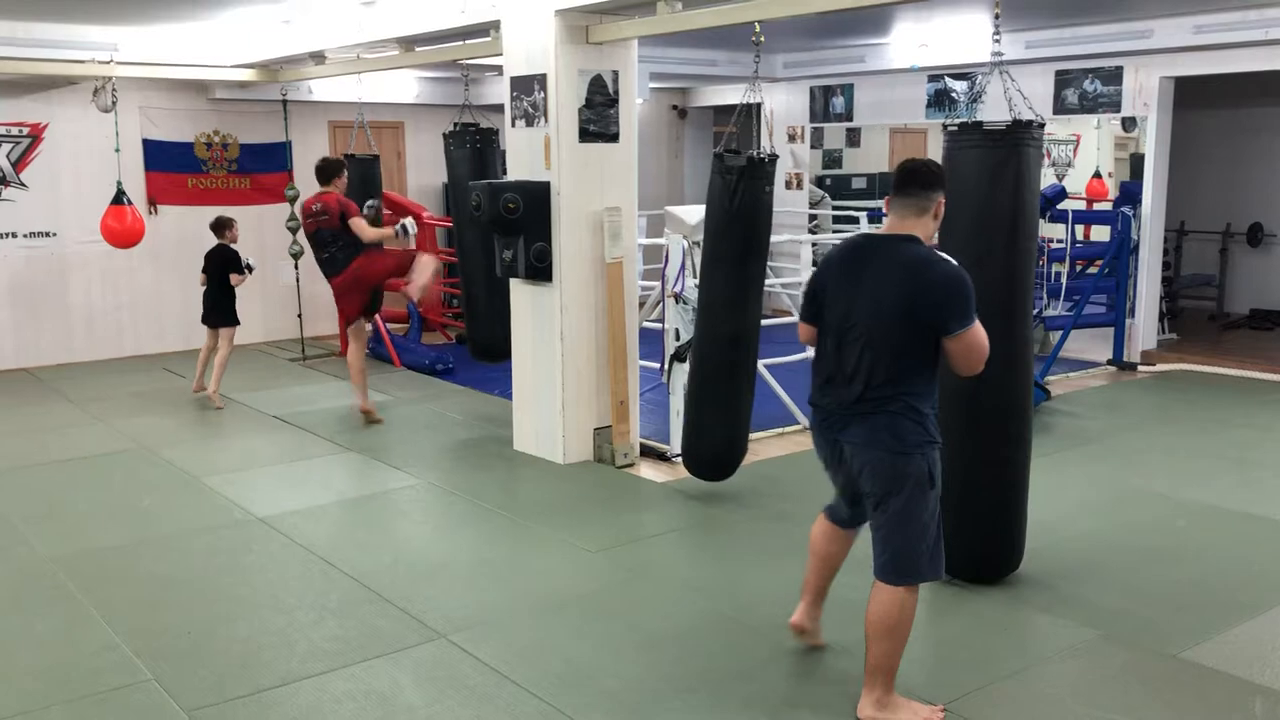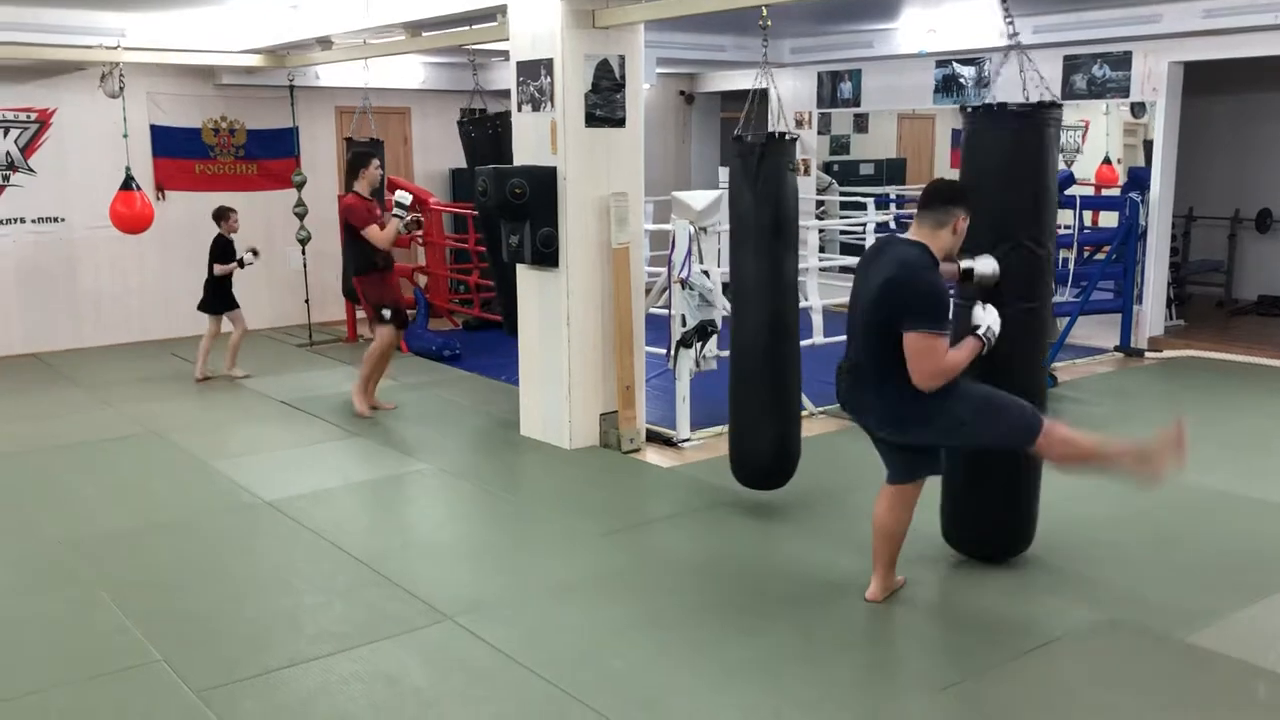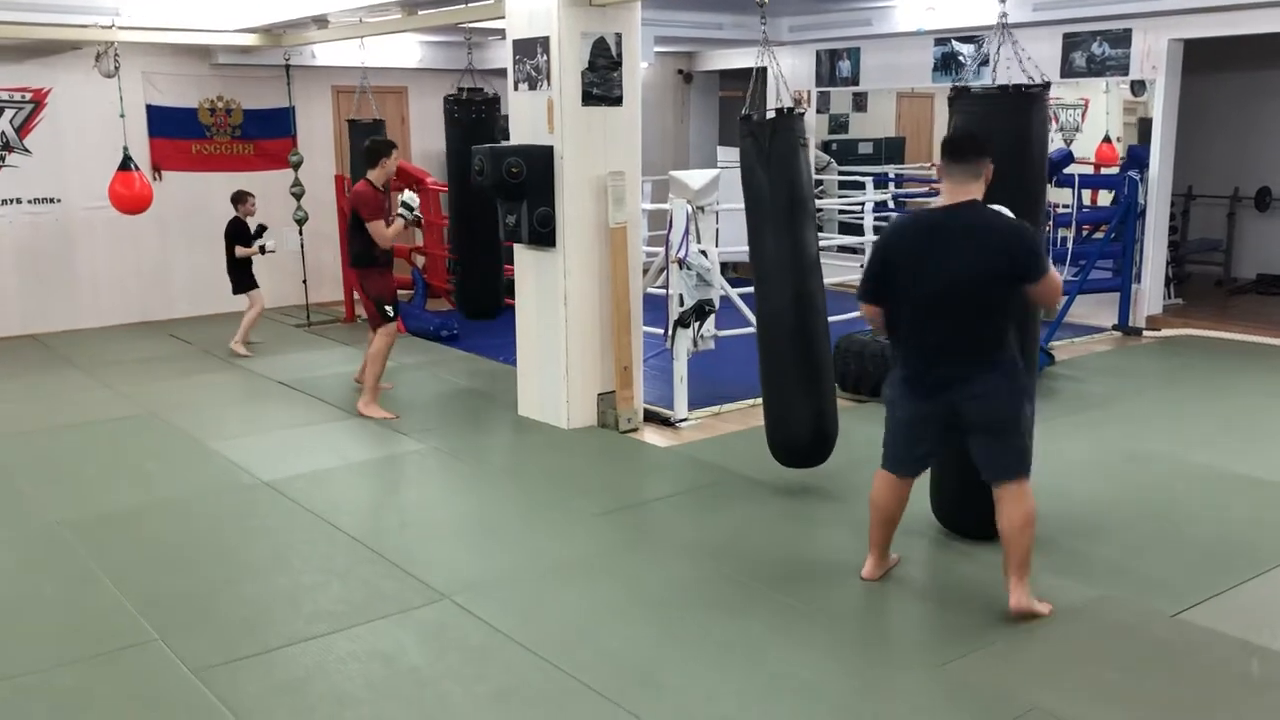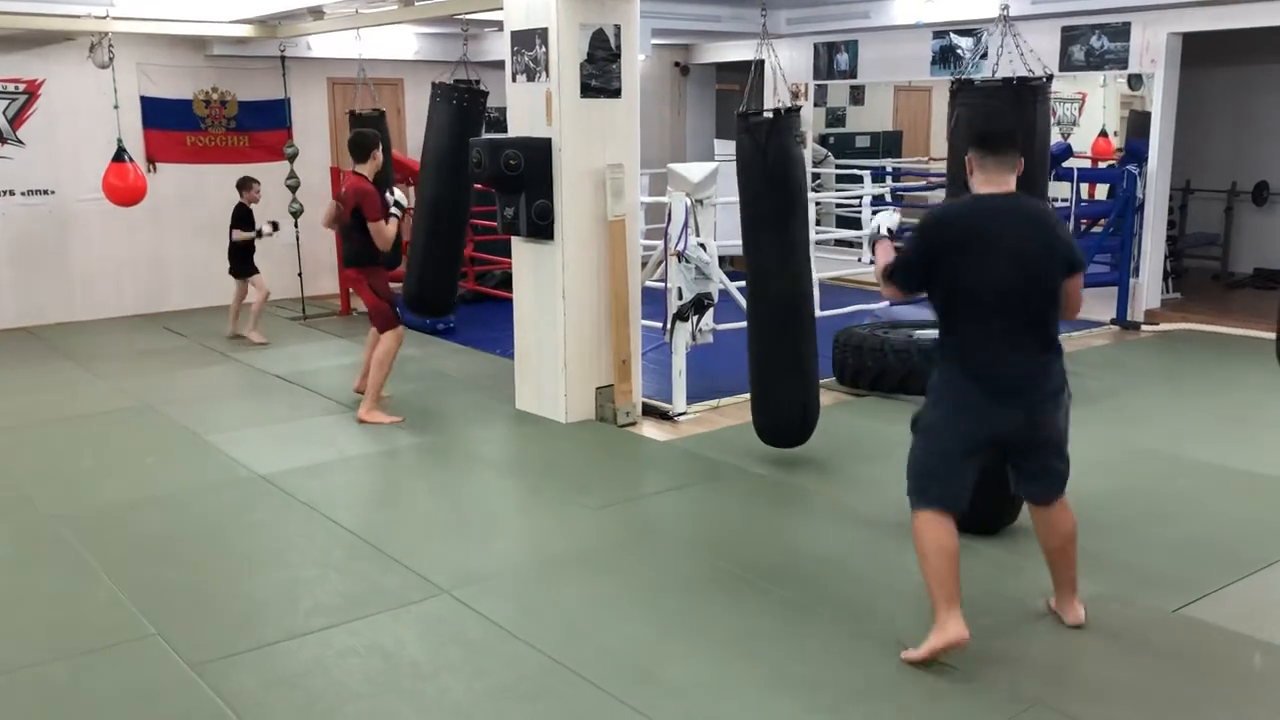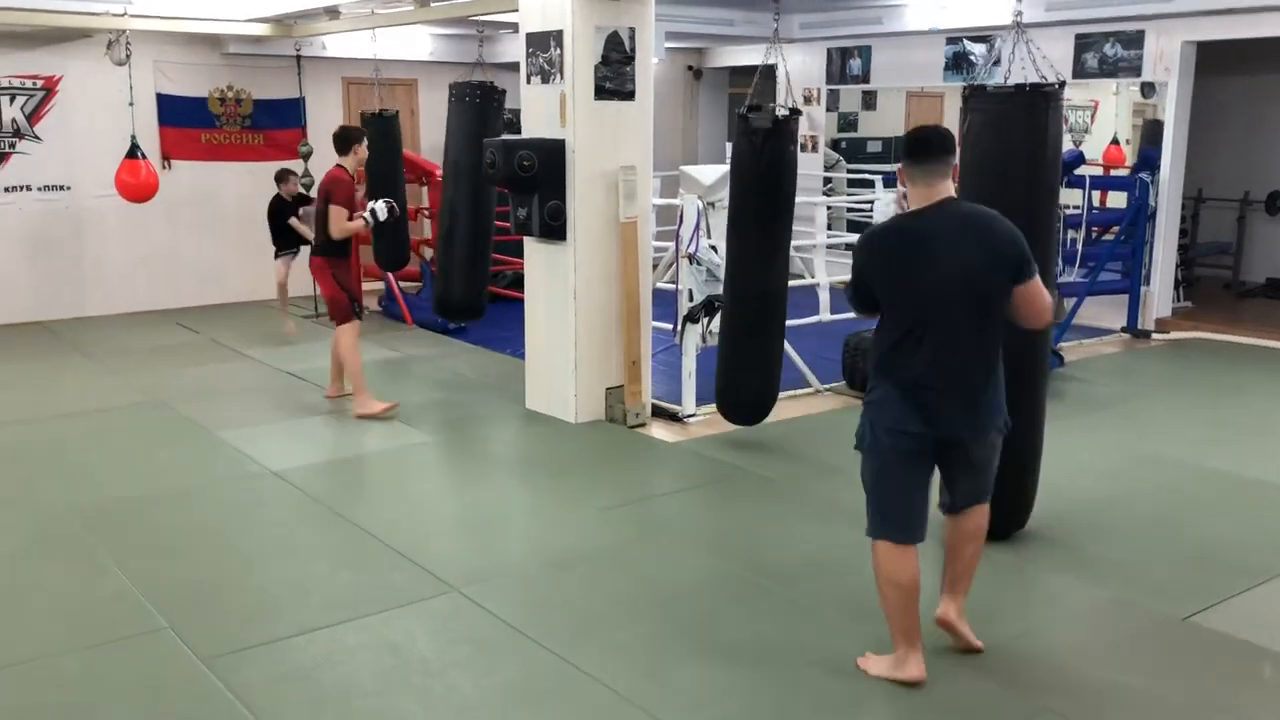
dt=0.5s
person 1, frame 1
left shoulder: (837, 259)
right shoulder: (942, 276)
left elbow: (807, 335)
right elbow: (971, 361)
left hip: (831, 424)
right hip: (896, 437)
left knee: (845, 511)
right knee: (900, 571)
left ankle: (808, 610)
person 1, frame 2
left shoulder: (884, 250)
right shoulder: (921, 283)
right elbow: (930, 376)
left wrist: (964, 270)
right wrist: (979, 337)
left hip: (865, 399)
right hip: (913, 405)
left knee: (903, 478)
right knee: (1032, 428)
left ankle: (881, 581)
right ankle: (1137, 460)
person 1, frame 3
left shoulder: (897, 235)
right shoulder: (1011, 236)
left elbow: (871, 313)
right elbow: (1050, 297)
left hip: (917, 381)
right hip: (990, 381)
left knee: (896, 468)
right knee: (1012, 481)
left ankle: (876, 559)
right ankle: (1019, 590)
person 1, frame 4
left shoulder: (943, 224)
right shoulder: (1053, 225)
left elbow: (893, 288)
right elbow: (1070, 309)
left wrist: (884, 243)
left hip: (965, 390)
right hip: (1042, 386)
left knee: (931, 503)
right knee: (1048, 496)
left ankle: (948, 623)
right ankle: (1068, 600)
person 1, frame 5
left shoulder: (879, 243)
right shoulder: (998, 232)
left elbow: (863, 307)
right elbow: (1038, 317)
left hip: (899, 409)
right hip: (978, 405)
left knee: (892, 532)
right knee: (969, 502)
left ankle: (906, 655)
right ankle: (953, 602)
person 2, frame 1
left shoulder: (307, 207)
right shoulder: (341, 202)
right elbow: (367, 236)
left wrist: (361, 215)
right wrist: (400, 230)
left hip: (338, 279)
right hip: (361, 265)
left knee: (356, 339)
right knee: (427, 260)
left ankle: (364, 402)
right ankle: (417, 288)
person 2, frame 2
left shoulder: (370, 201)
right shoulder: (352, 205)
right elbow: (383, 242)
left wrist: (405, 225)
right wrist: (399, 211)
left hip: (385, 274)
right hip: (368, 278)
left knee: (395, 334)
right knee: (386, 333)
left ankle: (369, 395)
right ankle: (359, 391)
person 2, frame 3
left shoulder: (382, 189)
right shoulder: (363, 194)
right elbow: (386, 240)
left wrist: (406, 216)
right wrist: (405, 212)
left hip: (381, 267)
right hip: (366, 271)
left knee: (384, 325)
right knee: (387, 328)
left ankle: (365, 373)
right ankle: (367, 400)
person 2, frame 4
left shoulder: (347, 184)
right shoulder: (367, 192)
left elbow: (329, 221)
right elbow: (385, 243)
right wrist: (396, 212)
left hip: (354, 265)
right hip: (364, 270)
left knee: (382, 323)
right knee: (393, 331)
left ankle: (364, 381)
right ankle: (369, 409)
person 2, frame 5
left shoulder: (334, 176)
right shoulder: (341, 181)
right elbow: (337, 231)
left wrist: (376, 213)
right wrist: (369, 217)
left hip: (336, 260)
right hip: (330, 261)
left knee: (346, 321)
right knee: (349, 324)
left ankle: (336, 384)
right ankle: (362, 400)
person 3, frame 1
left shoulder: (210, 254)
right shoulder: (231, 254)
left elbow: (203, 281)
right elbow: (235, 281)
right wrist: (248, 270)
left hip: (210, 301)
right hip: (224, 303)
left knee: (210, 343)
right knee: (225, 346)
left ankle: (198, 382)
right ankle: (213, 389)
person 3, frame 2
left shoulder: (224, 241)
right shoulder: (221, 243)
left elbow: (227, 263)
right elbow: (218, 271)
left wrist: (246, 256)
right wrist: (241, 263)
left hip: (214, 291)
right hip: (218, 291)
left knee: (212, 331)
right knee: (240, 327)
left ankle: (200, 370)
right ankle: (230, 367)
person 3, frame 3
left shoulder: (240, 224)
right shoulder: (237, 226)
right elbow: (239, 252)
left wrist: (257, 234)
right wrist: (262, 249)
left hip: (242, 270)
right hip: (240, 271)
left knee: (253, 303)
right knee: (259, 306)
left ankle: (243, 337)
right ankle: (237, 342)
person 3, frame 4
left shoulder: (248, 210)
right shoulder: (240, 211)
right elbow: (235, 236)
left wrist: (267, 228)
right wrist: (258, 233)
left hip: (245, 259)
right hip: (240, 258)
left knee: (241, 293)
right knee: (263, 291)
left ankle: (232, 328)
right ankle: (251, 330)
person 3, frame 5
left shoulder: (297, 197)
right shoulder: (277, 204)
right elbow: (296, 225)
left hip: (299, 237)
right hip: (285, 244)
right knee: (282, 280)
right ankle: (286, 316)
